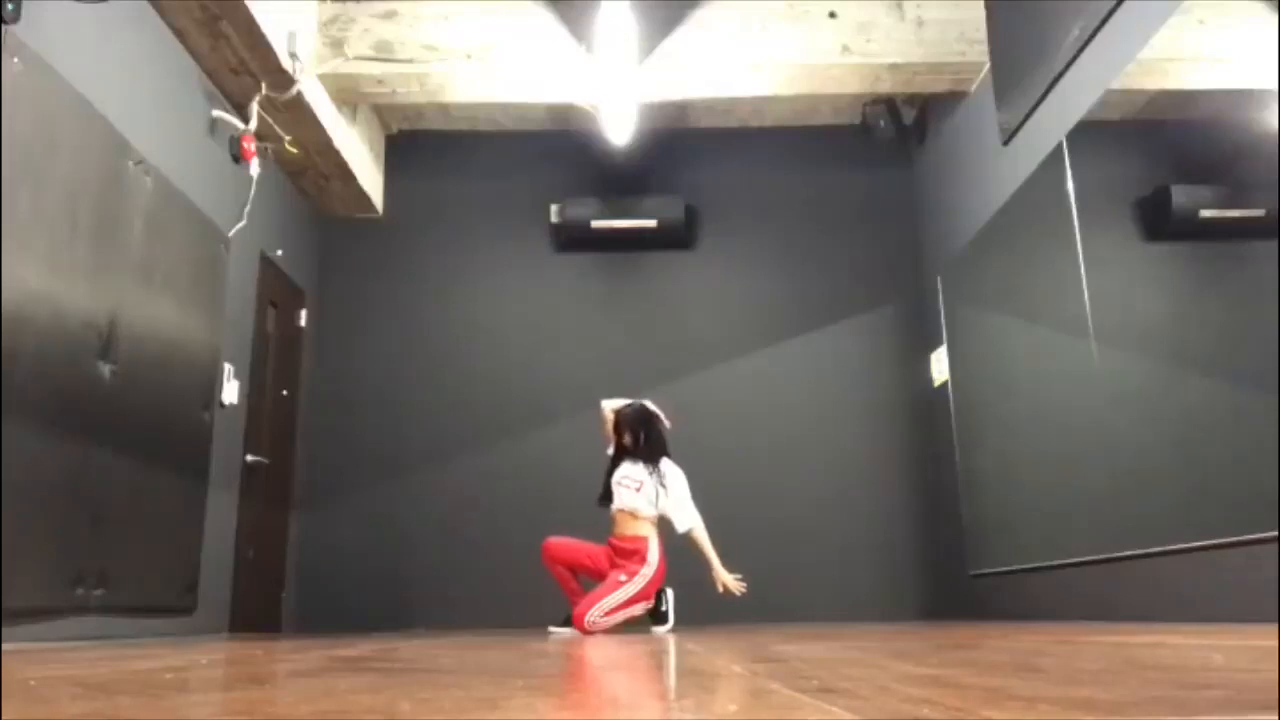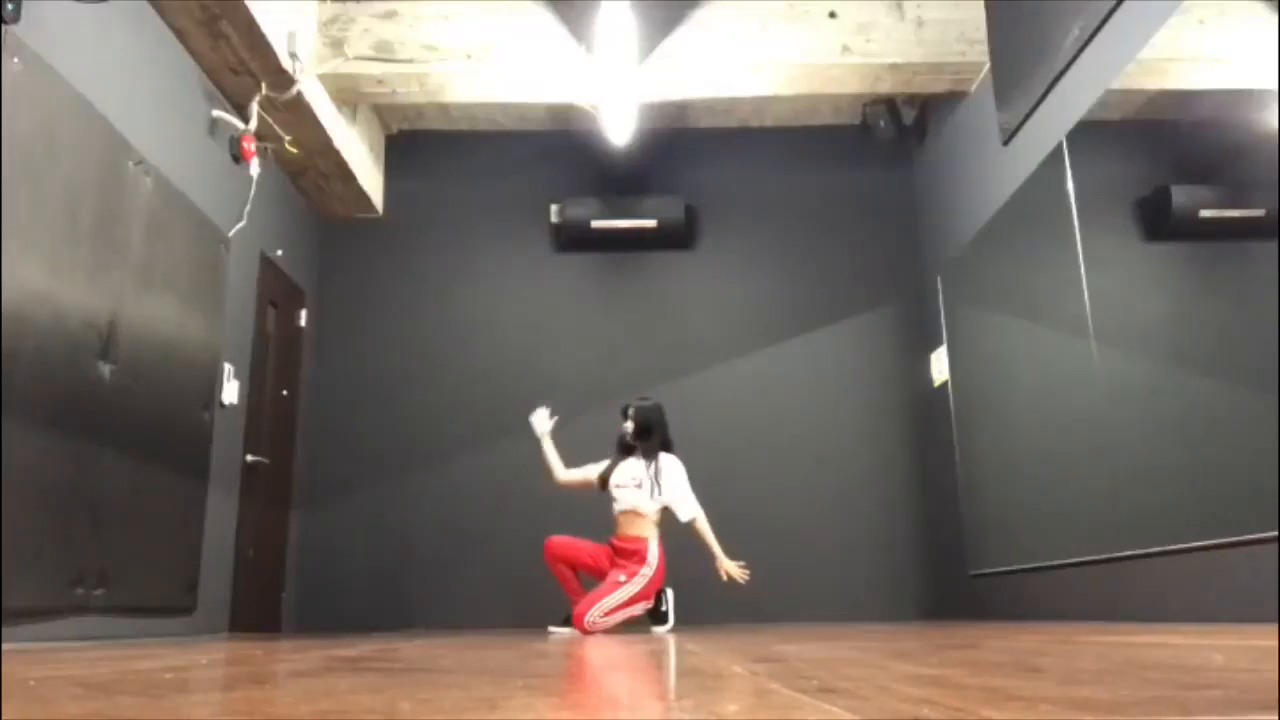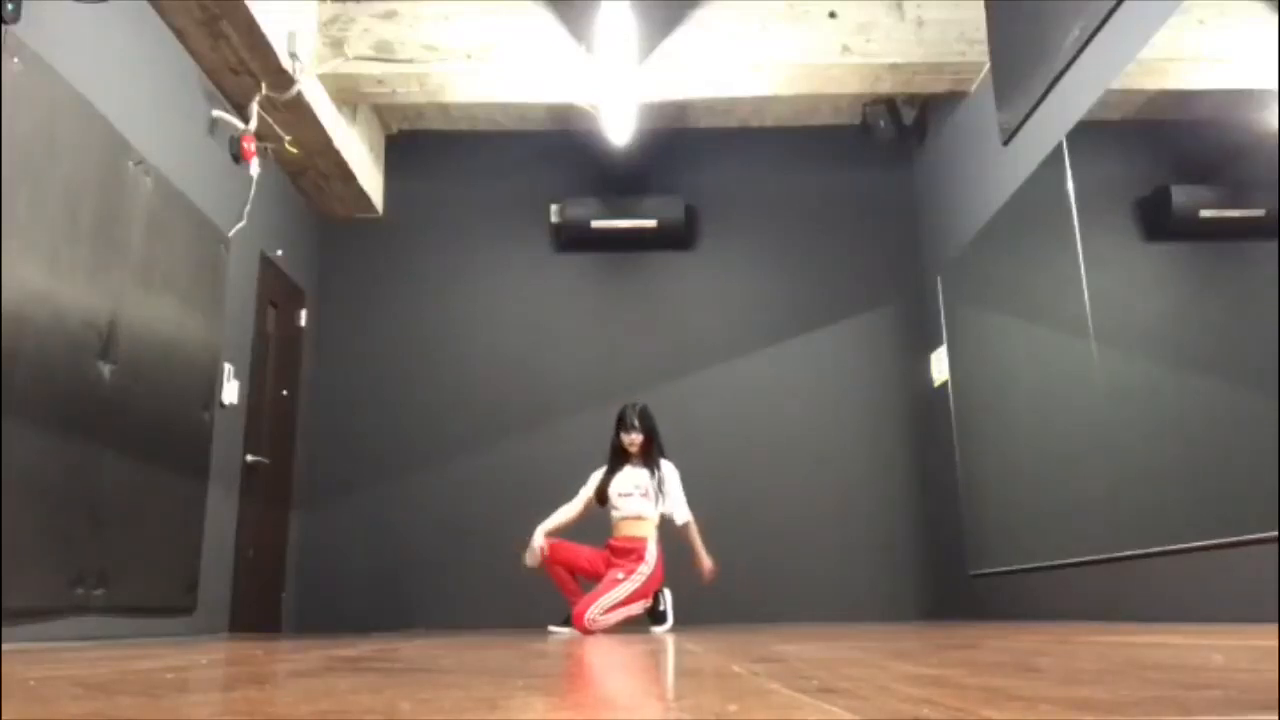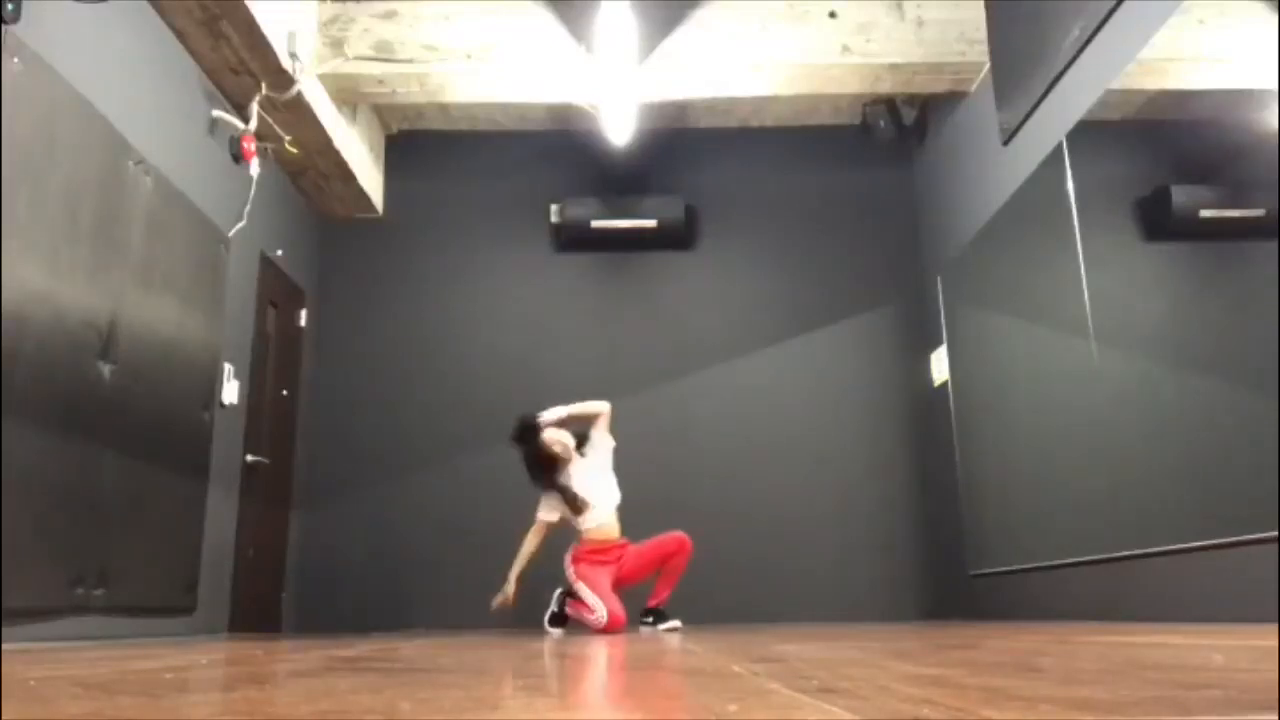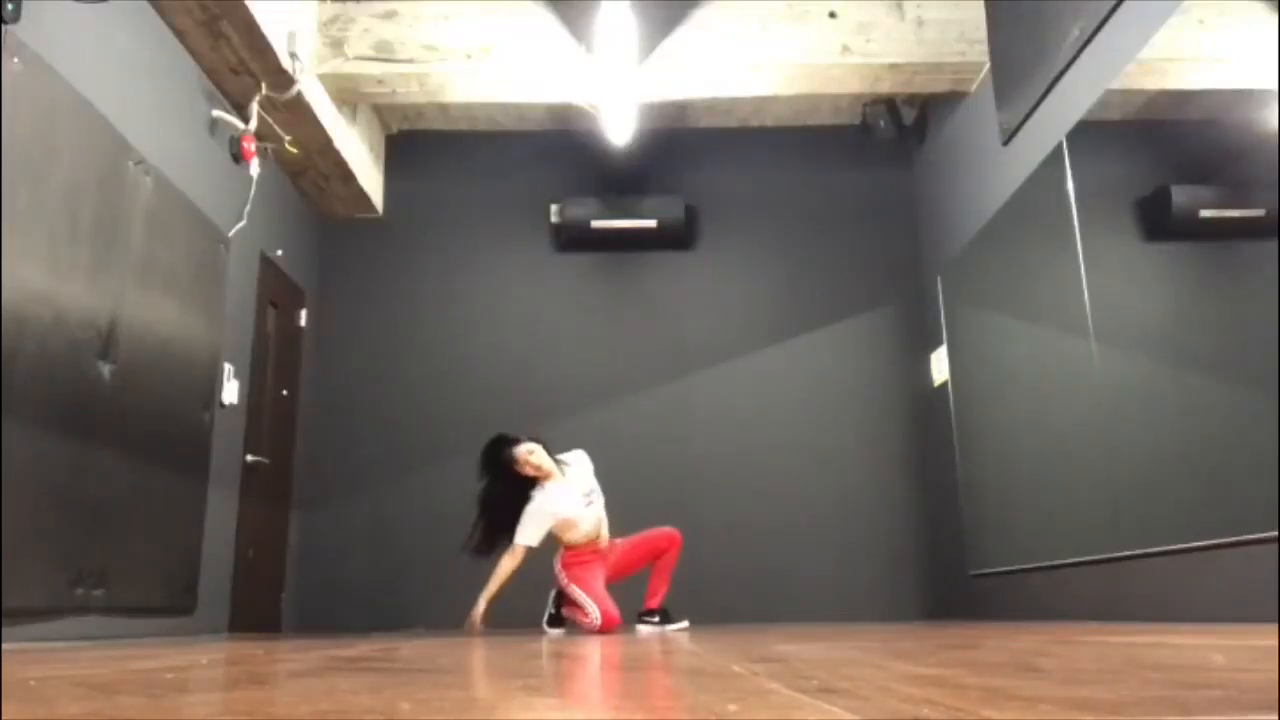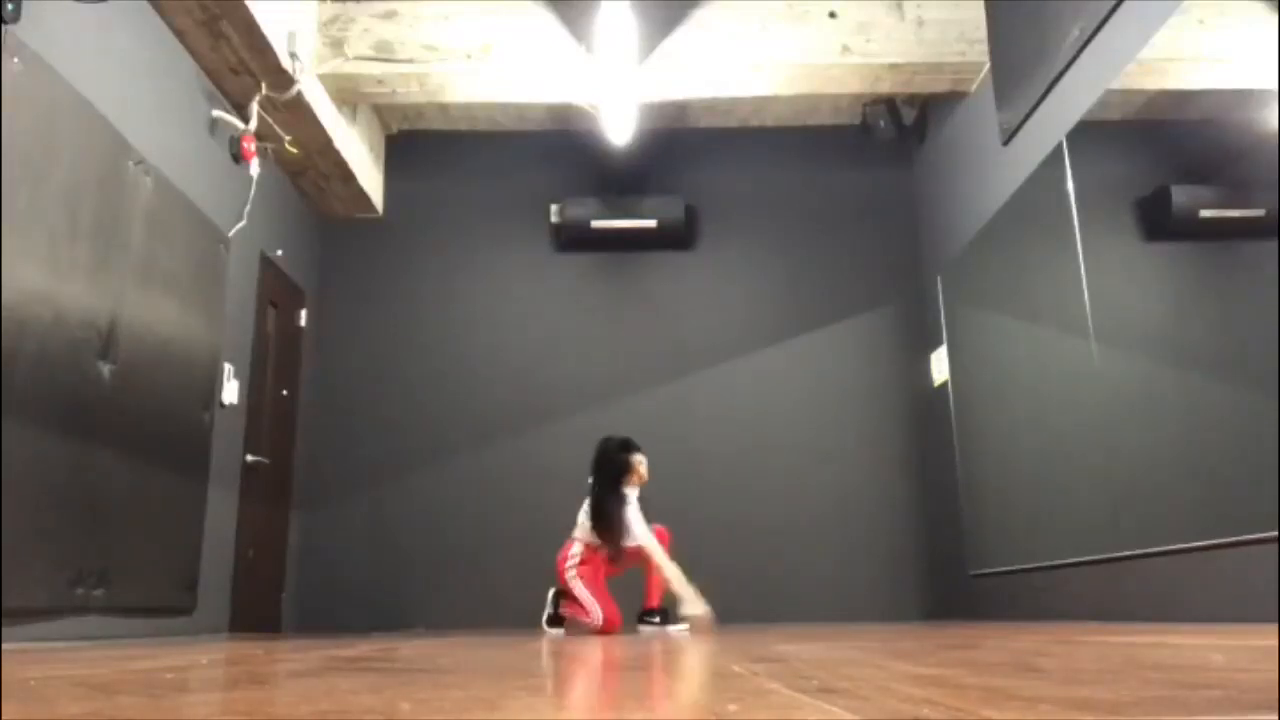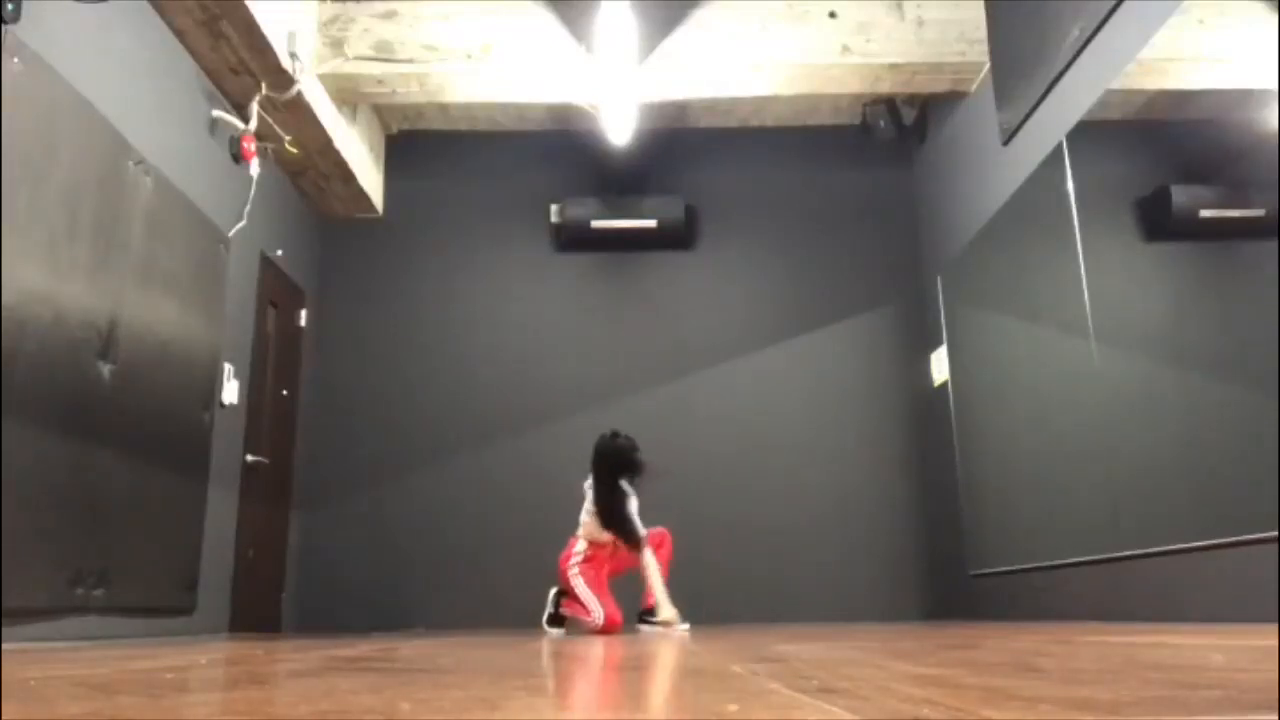
dt=0.7s
person 1, frame 1
left shoulder: (667, 471)
right shoulder: (622, 458)
left elbow: (692, 521)
right elbow: (607, 407)
left wrist: (717, 567)
right wrist: (645, 408)
left hip: (644, 561)
right hip: (615, 553)
left knee: (587, 621)
right knee: (553, 548)
left ankle: (652, 602)
right ankle: (580, 607)
person 1, frame 2
left shoulder: (666, 463)
right shoulder: (618, 464)
left elbow: (693, 512)
right elbow: (563, 476)
left wrist: (720, 557)
right wrist: (544, 437)
left hip: (646, 560)
right hip: (615, 553)
left knee: (586, 622)
left ankle: (652, 603)
right ankle: (581, 610)
person 1, frame 3
left shoulder: (663, 469)
right shoulder: (608, 472)
left elbow: (683, 516)
right elbow: (575, 507)
left wrist: (702, 557)
right wrist: (540, 531)
left hip: (644, 559)
right hip: (612, 555)
left knee: (586, 621)
right knee: (550, 550)
left ankle: (652, 602)
right ankle: (579, 606)
person 1, frame 4
left shoulder: (595, 455)
right shoulder: (559, 482)
left elbow: (602, 408)
right elbow: (537, 533)
left wrist: (562, 413)
right wrist: (512, 579)
left hip: (621, 554)
right hip: (587, 561)
left knee: (680, 542)
right knee: (614, 620)
left ankle: (651, 613)
right ankle: (566, 604)
person 1, frame 5
left shoulder: (578, 460)
right shoulder: (540, 504)
right elbow: (514, 554)
left wrist: (604, 525)
right wrist: (482, 601)
left hip: (606, 550)
right hip: (578, 564)
left knee: (670, 538)
right knee: (608, 621)
left ankle: (651, 613)
right ankle: (562, 605)
person 1, frame 6
right shoulder: (622, 504)
right elbow: (656, 555)
right wrist: (689, 597)
left hip: (604, 550)
right hip: (579, 562)
left knee: (660, 533)
right knee: (610, 624)
left ankle: (652, 613)
right ankle: (561, 605)
person 1, frame 7
right shoulder: (621, 498)
right elbow: (644, 552)
right wrist: (663, 602)
right hip: (581, 561)
left knee: (661, 537)
right knee: (610, 623)
left ankle: (650, 614)
right ankle: (561, 604)
